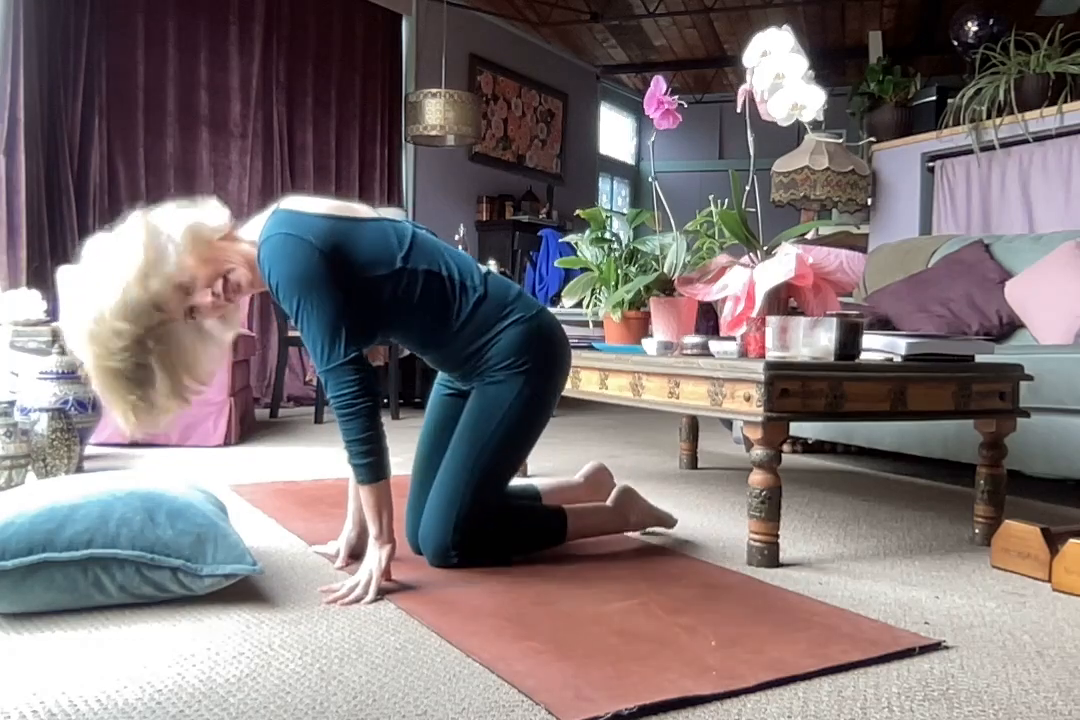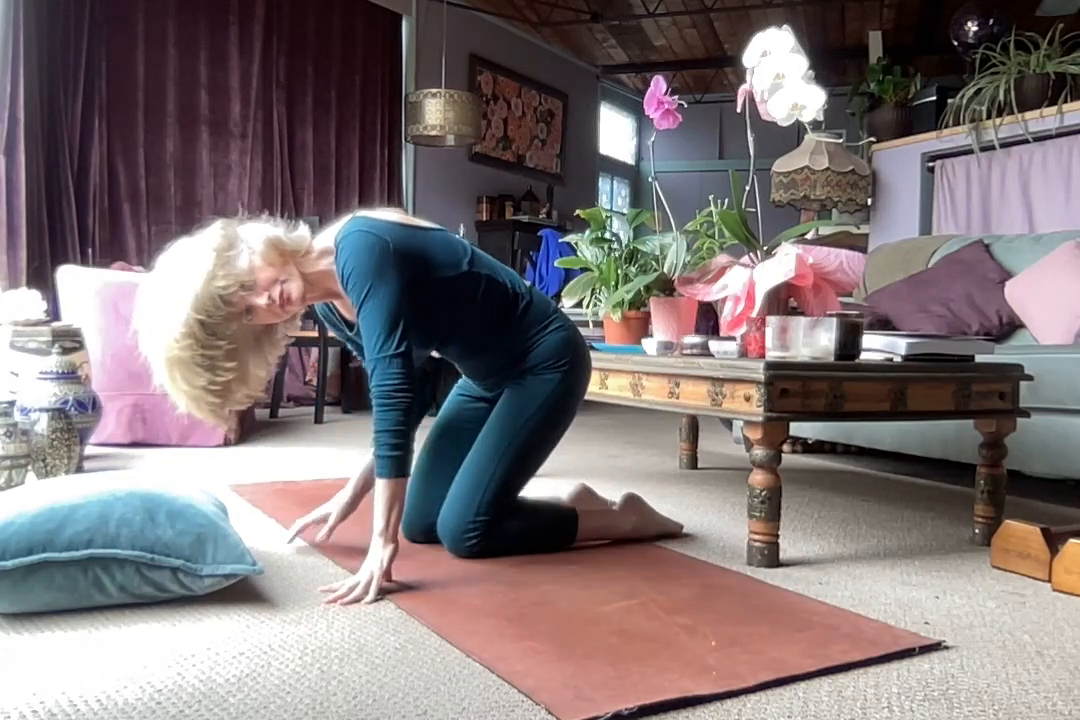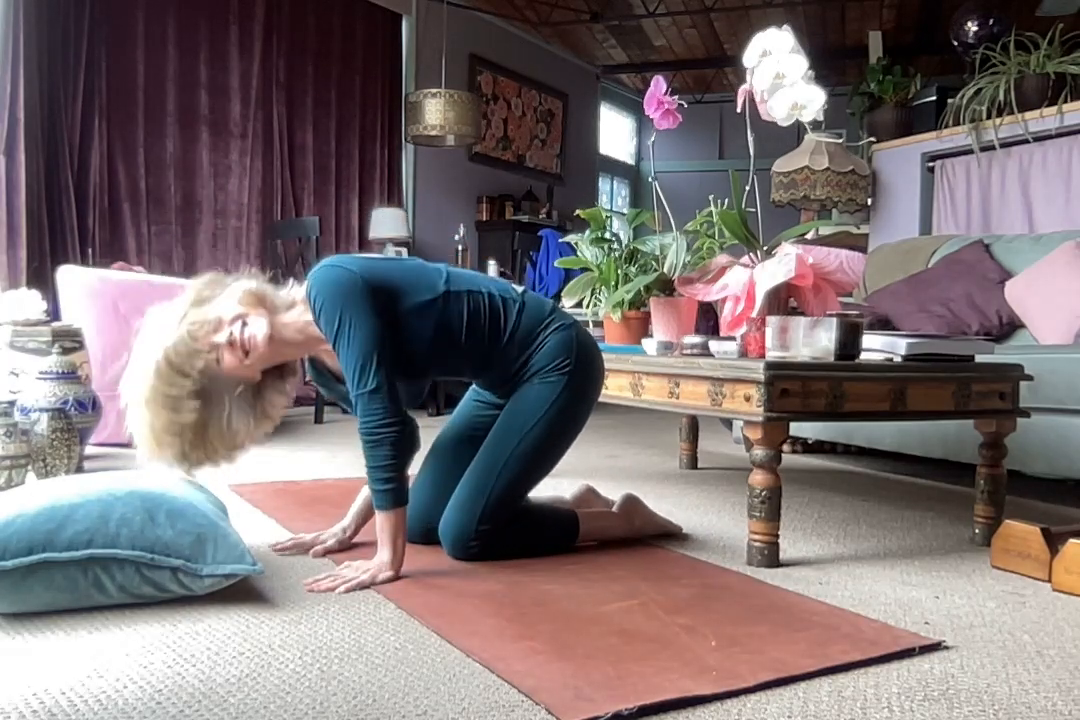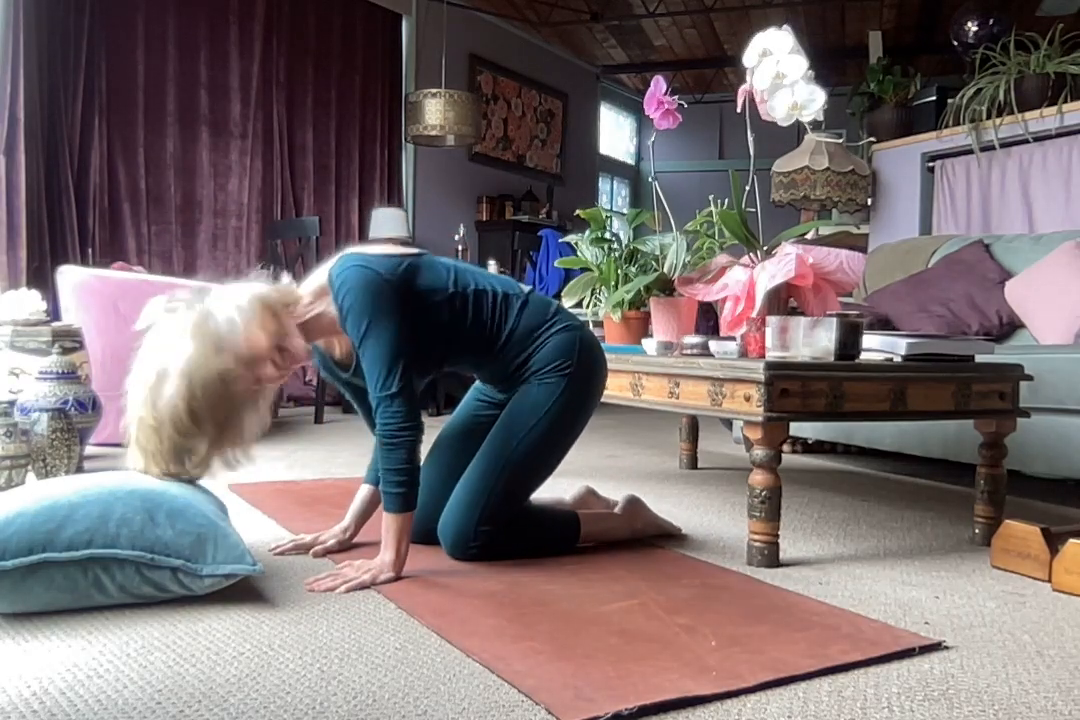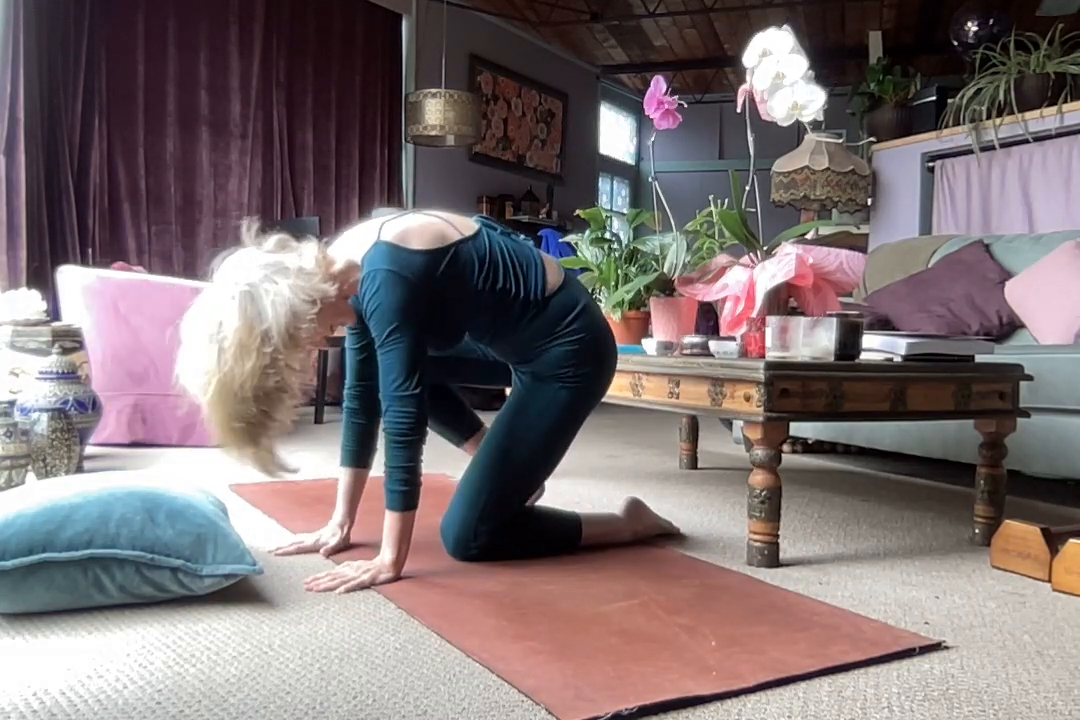
dt=1s
person 1, frame 1
left shoulder: (285, 248)
right shoulder: (287, 255)
left elbow: (351, 391)
right elbow: (357, 391)
left wrist: (379, 541)
right wrist: (359, 521)
left hip: (517, 351)
right hip: (469, 361)
left knee: (446, 541)
right knee: (430, 522)
left ankle: (619, 511)
right ankle: (584, 488)
person 1, frame 2
left shoulder: (359, 249)
right shoulder: (330, 309)
left elbow: (395, 391)
right elbow: (396, 403)
left wrist: (383, 543)
right wrist: (347, 498)
left hip: (544, 361)
right hip: (487, 376)
left knee: (465, 530)
right knee: (420, 522)
left ankle: (625, 517)
right ankle: (576, 503)
person 1, frame 3
left shoulder: (331, 286)
right shoulder: (319, 369)
left elbow: (381, 423)
right elbow: (394, 436)
left wrist: (387, 560)
right wrist: (348, 527)
left hip: (554, 360)
right hip: (503, 379)
left knee: (466, 535)
right knee: (421, 524)
left ankle: (624, 520)
right ankle: (578, 504)
person 1, frame 4
left shoulder: (355, 284)
right shoulder: (327, 351)
left elbow: (399, 419)
right elbow: (393, 432)
left wrist: (389, 559)
right wrist: (347, 527)
left hip: (556, 359)
right hip: (506, 375)
left knee: (465, 535)
right knee: (426, 521)
left ankle: (625, 520)
right ankle: (578, 503)
person 1, frame 5
left shoulder: (385, 275)
right shoulder: (351, 273)
left elbow: (403, 417)
right elbow: (362, 400)
left wrist: (390, 562)
right wrist: (339, 524)
left hip: (566, 349)
left knee: (468, 536)
right knee: (398, 373)
left ankle: (628, 523)
right ankle: (511, 468)
